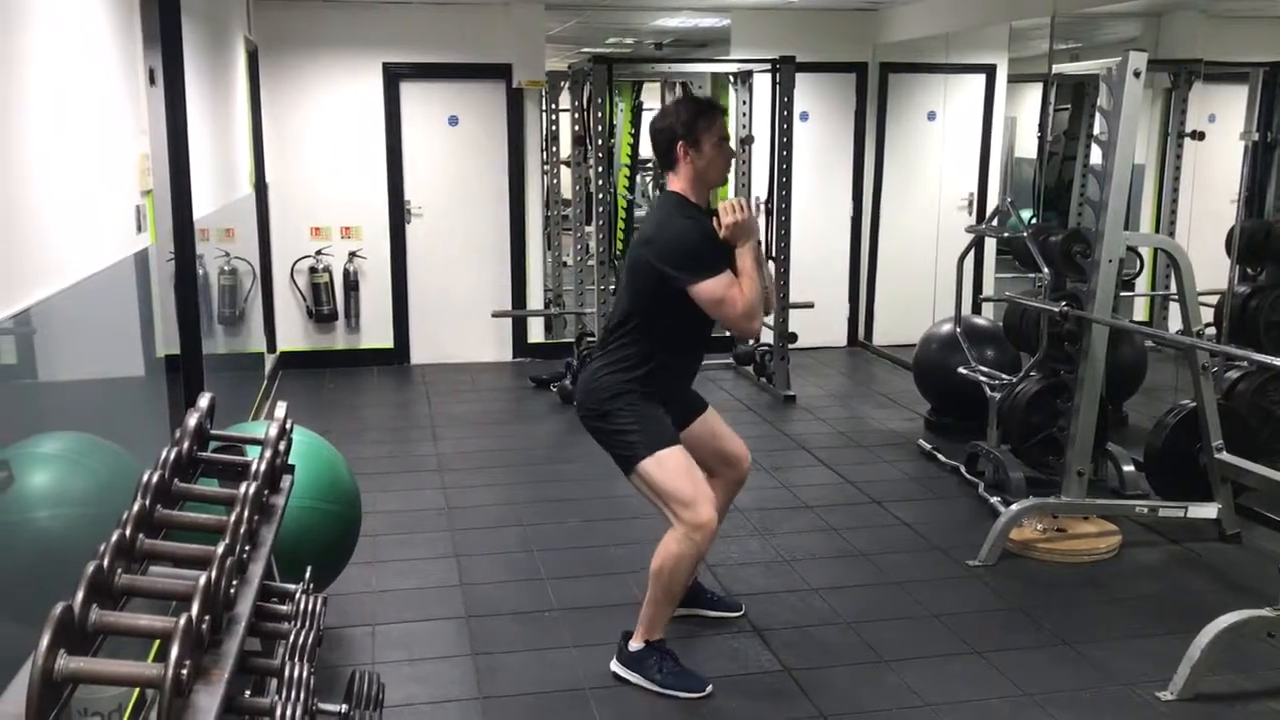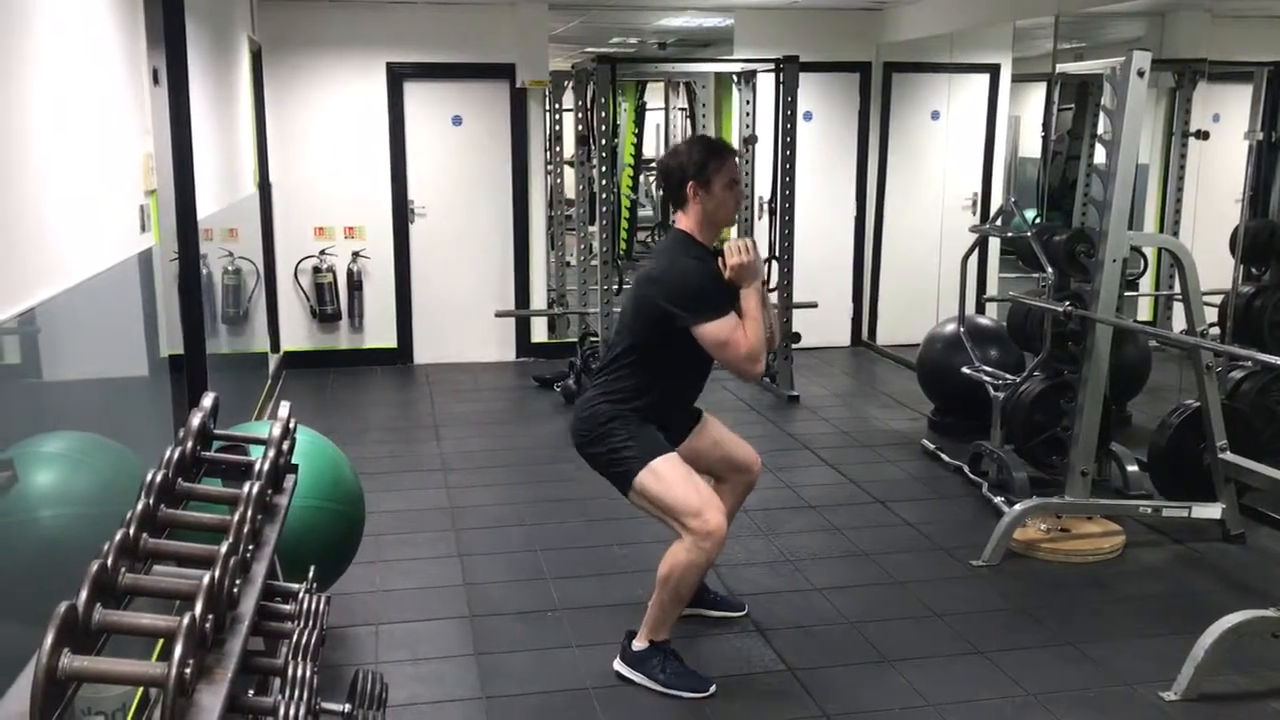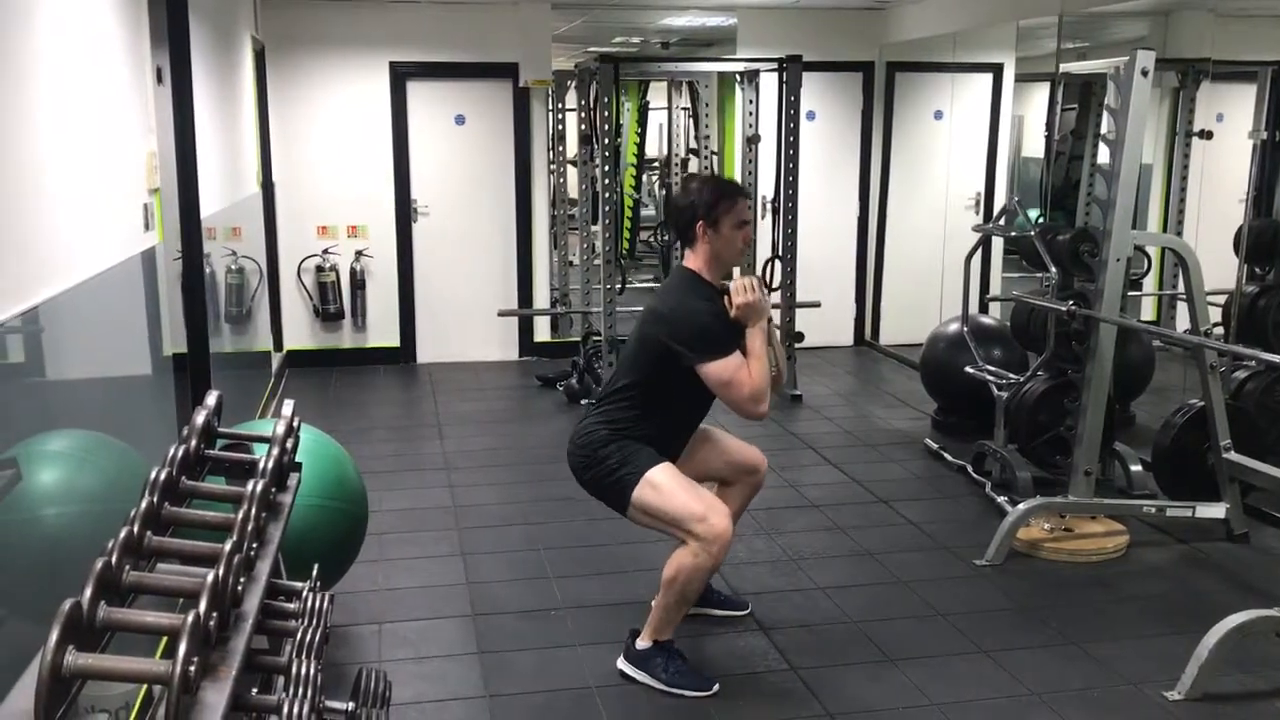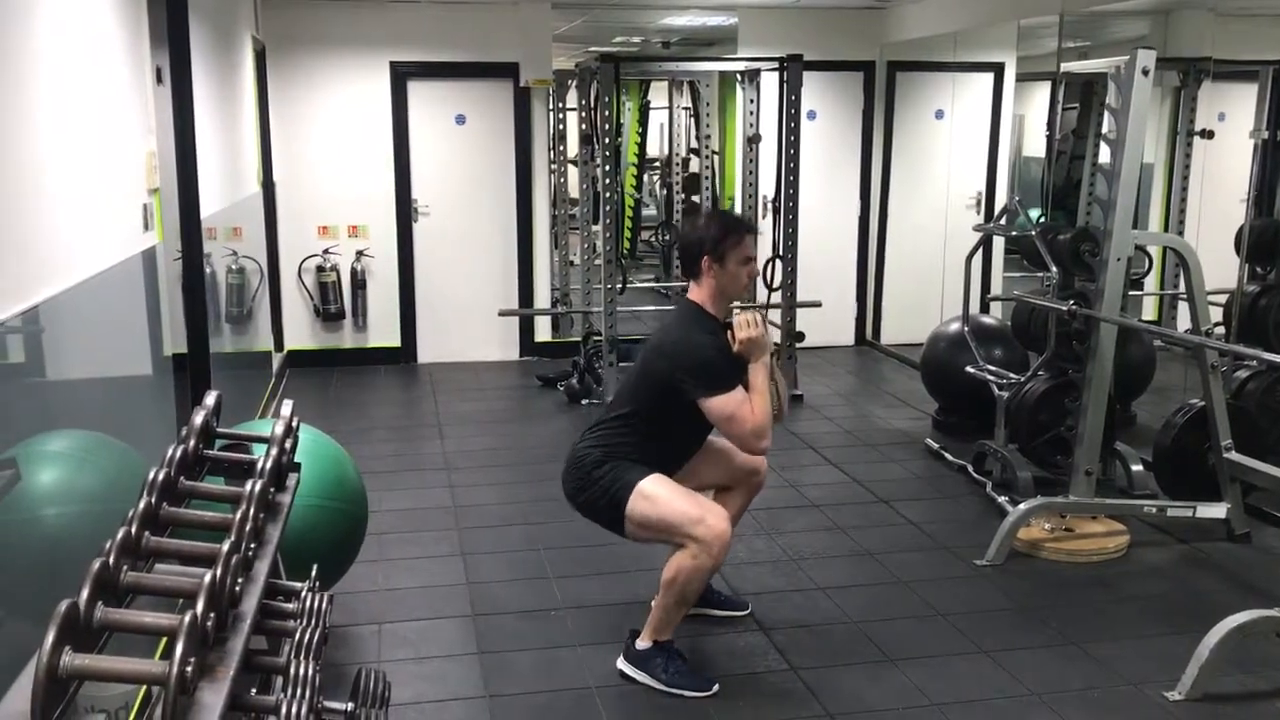
dt=0.4s
person 1, frame 1
left shoulder: (699, 220)
right shoulder: (676, 232)
left elbow: (756, 307)
right elbow: (746, 321)
left wrist: (744, 243)
right wrist: (744, 244)
left hip: (659, 383)
right hip: (618, 395)
left knee: (734, 464)
right knee: (698, 514)
left ankle: (682, 587)
right ankle: (640, 649)
person 1, frame 2
left shoulder: (704, 257)
right shoulder: (683, 271)
left elbow: (766, 339)
right elbow: (750, 363)
left wrist: (749, 283)
right wrist: (748, 285)
left hip: (656, 408)
right hip: (612, 422)
left knee: (744, 467)
right knee: (706, 524)
left ankle: (686, 587)
right ankle: (643, 650)
person 1, frame 3
left shoulder: (706, 295)
right shoulder: (690, 310)
left elbow: (766, 380)
right elbow: (755, 403)
left wrist: (755, 323)
right wrist: (755, 325)
left hip: (651, 434)
right hip: (606, 448)
left knee: (750, 467)
right knee: (712, 527)
left ankle: (689, 585)
right ankle: (647, 649)
person 1, frame 4
left shoulder: (707, 325)
right shoulder: (693, 344)
left elbow: (766, 416)
right elbow: (757, 437)
left wrist: (752, 354)
right wrist: (758, 359)
left hip: (643, 457)
right hip: (599, 473)
left knee: (750, 471)
right knee: (710, 530)
left ankle: (689, 586)
right ankle: (647, 649)
